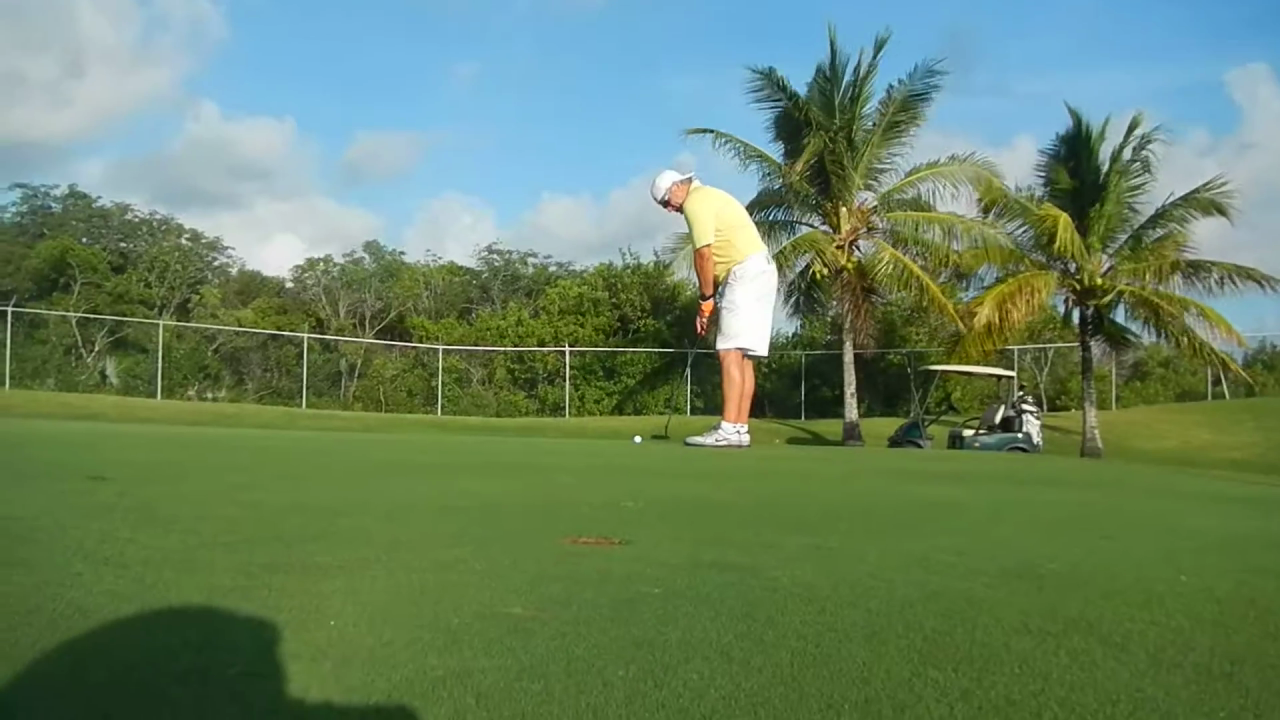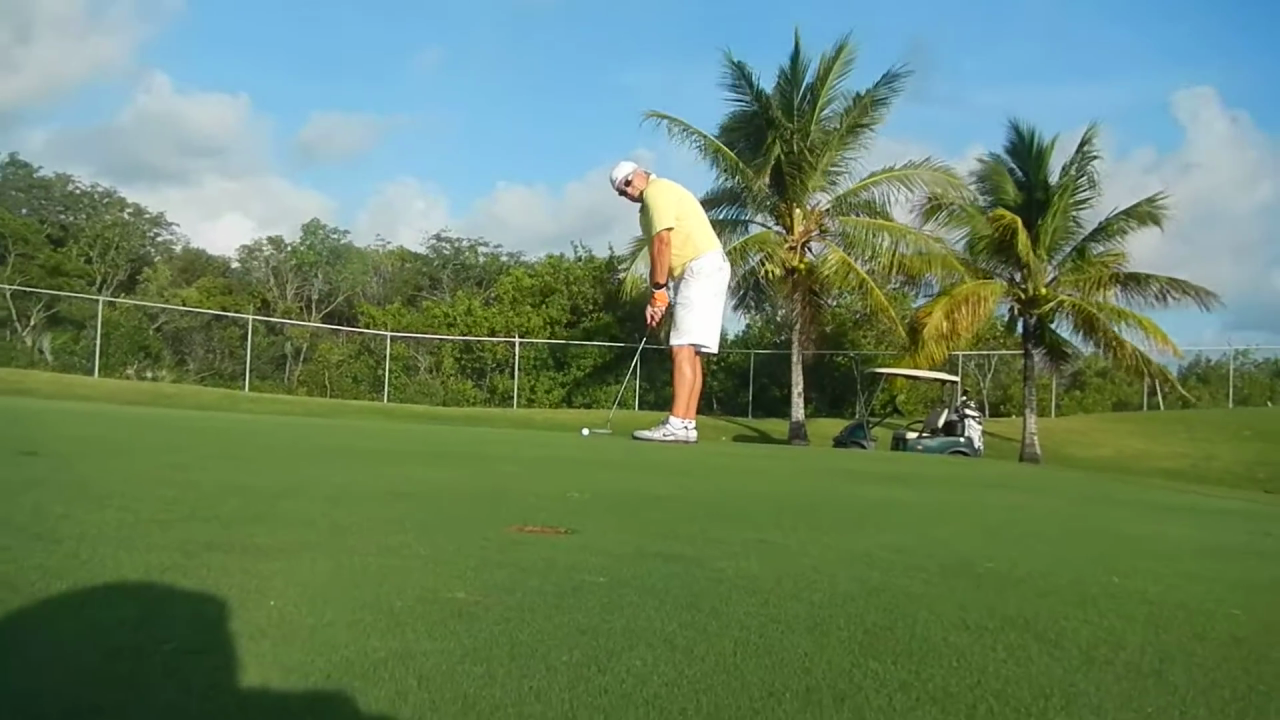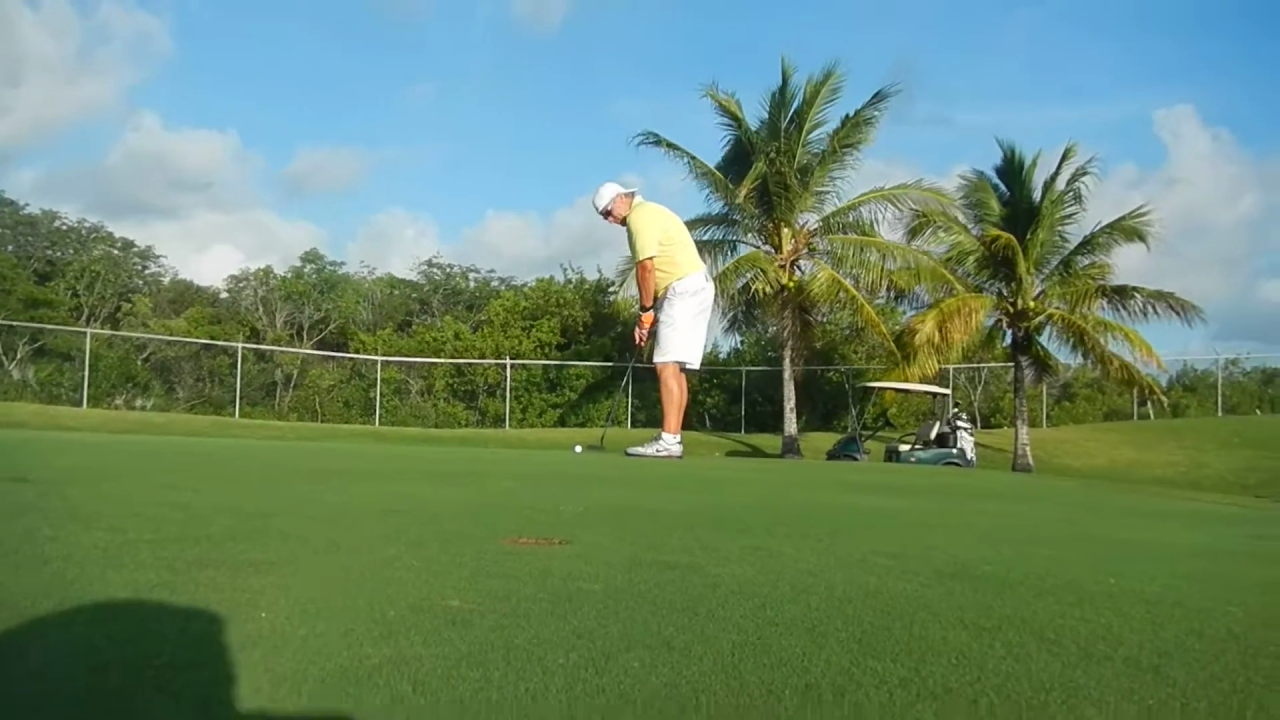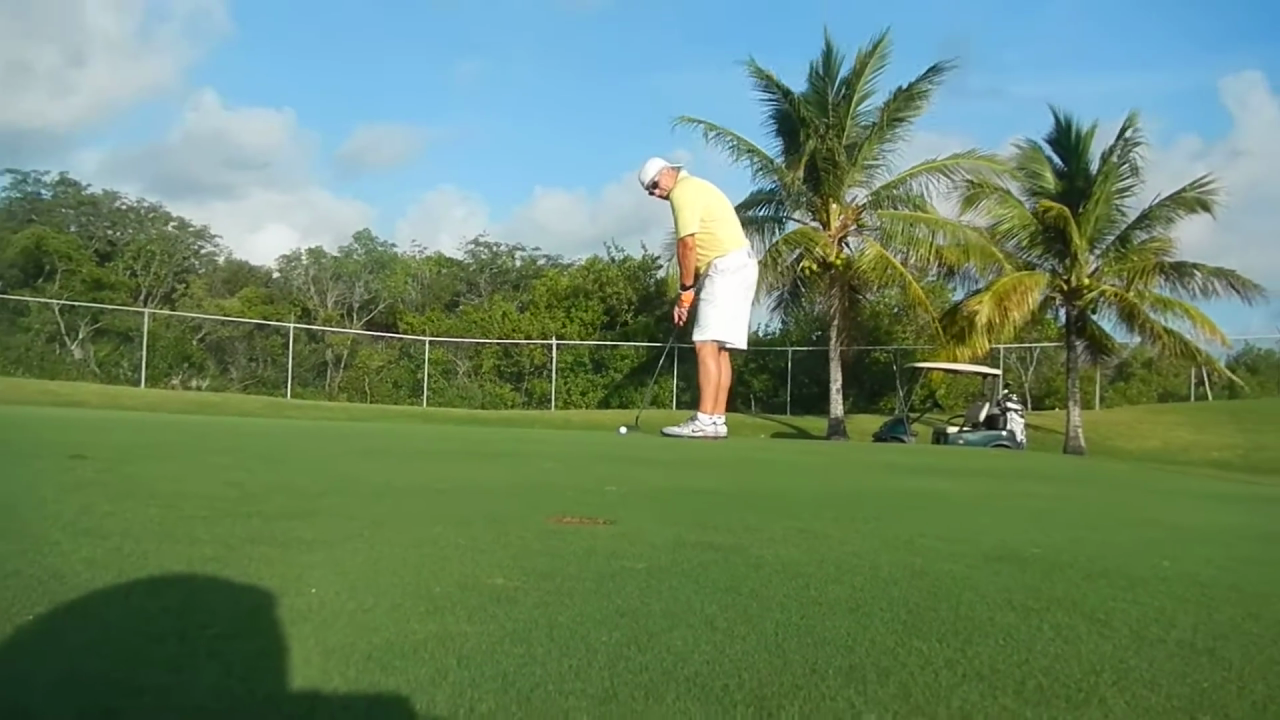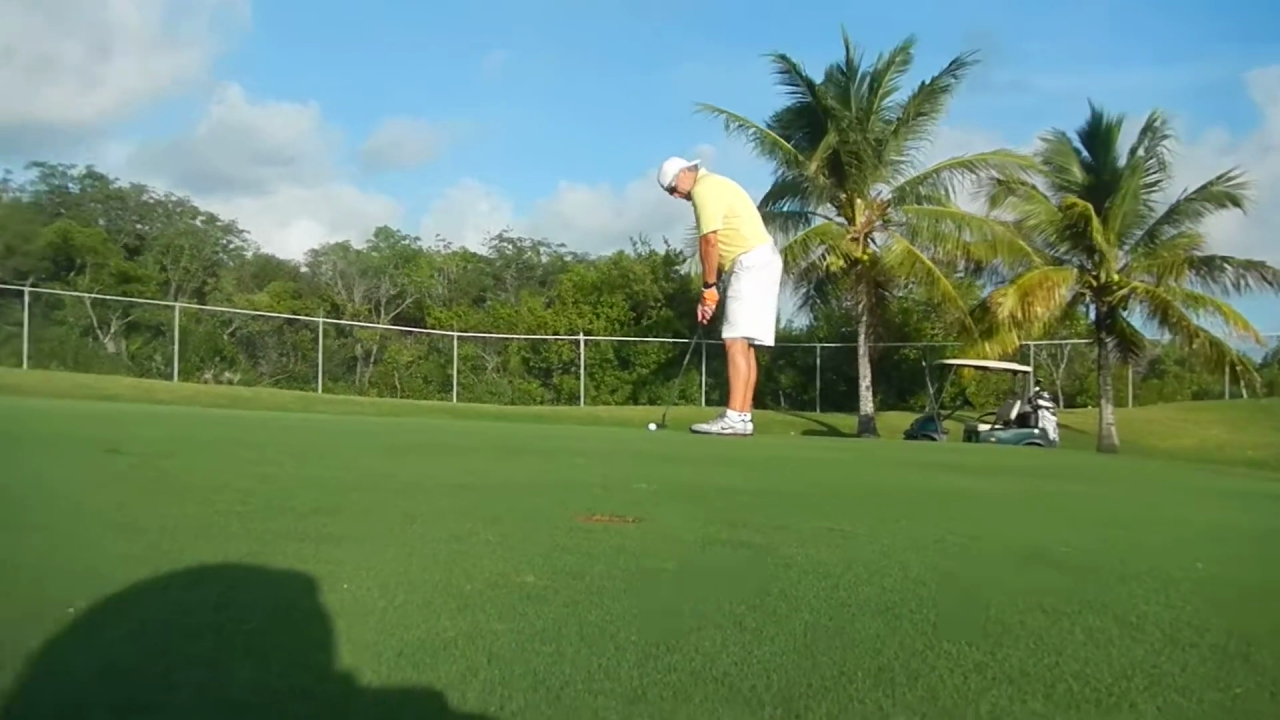
dt=0.7s
person 1, frame 1
left shoulder: (696, 201)
right shoulder: (705, 201)
left elbow: (704, 256)
right elbow: (712, 260)
left wrist: (705, 300)
right wrist: (708, 302)
left hip: (747, 273)
right hip: (755, 273)
left knee: (730, 352)
right knee: (742, 355)
left ankle: (729, 429)
right ankle: (740, 428)
person 1, frame 2
left shoulder: (657, 190)
right shoulder: (645, 210)
left elbow: (663, 242)
right elbow: (656, 256)
left wrist: (658, 290)
right wrist: (655, 298)
left hip: (703, 268)
right hip: (695, 273)
left knee: (683, 347)
right knee: (690, 350)
left ankle: (677, 424)
right ankle: (687, 424)
person 1, frame 3
left shoulder: (641, 215)
right shoulder: (644, 216)
left elbow: (646, 269)
right elbow: (653, 271)
left wrist: (645, 312)
right wrist: (648, 314)
left hip: (685, 289)
right hip: (688, 290)
left knee: (667, 365)
right knee: (674, 366)
left ankle: (668, 440)
right ankle: (673, 438)
person 1, frame 4
left shoulder: (683, 190)
right shoulder: (692, 189)
left elbow: (687, 245)
right elbow: (698, 247)
left wrist: (685, 291)
right wrist: (688, 292)
left hip: (728, 267)
right hip: (735, 266)
left knee: (707, 343)
right knee: (718, 346)
left ankle: (704, 421)
right ankle: (717, 419)
person 1, frame 5
left shoulder: (704, 187)
right shoulder: (712, 187)
left elbow: (710, 242)
right elbow: (720, 245)
left wrist: (708, 288)
right wrist: (710, 290)
left hip: (752, 263)
right hip: (754, 263)
left knee: (736, 341)
right knee: (743, 343)
left ankle: (734, 417)
right ankle: (743, 416)
